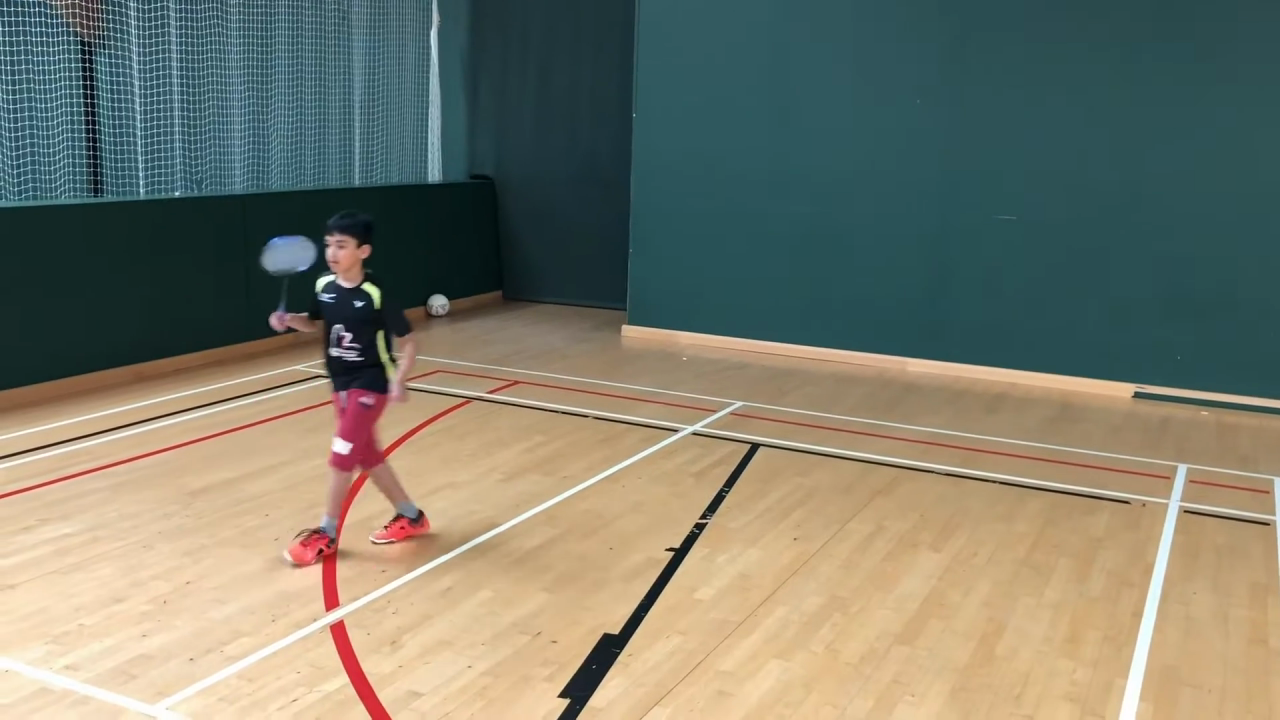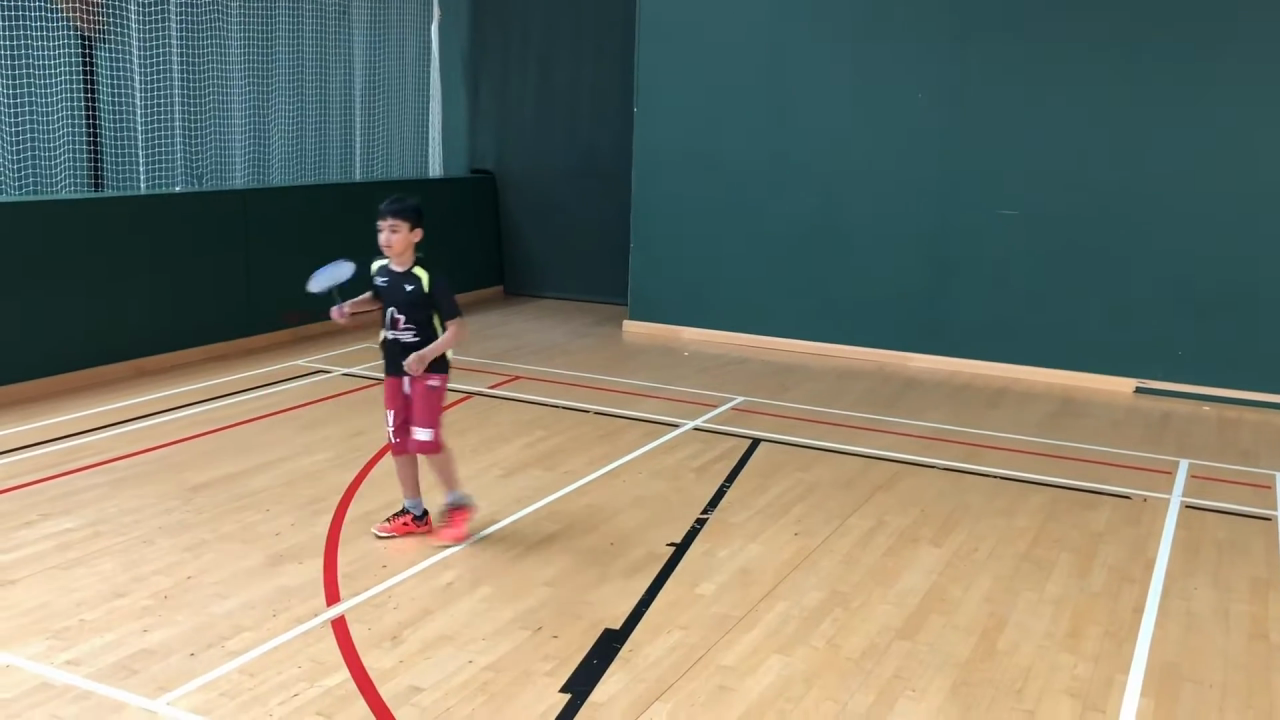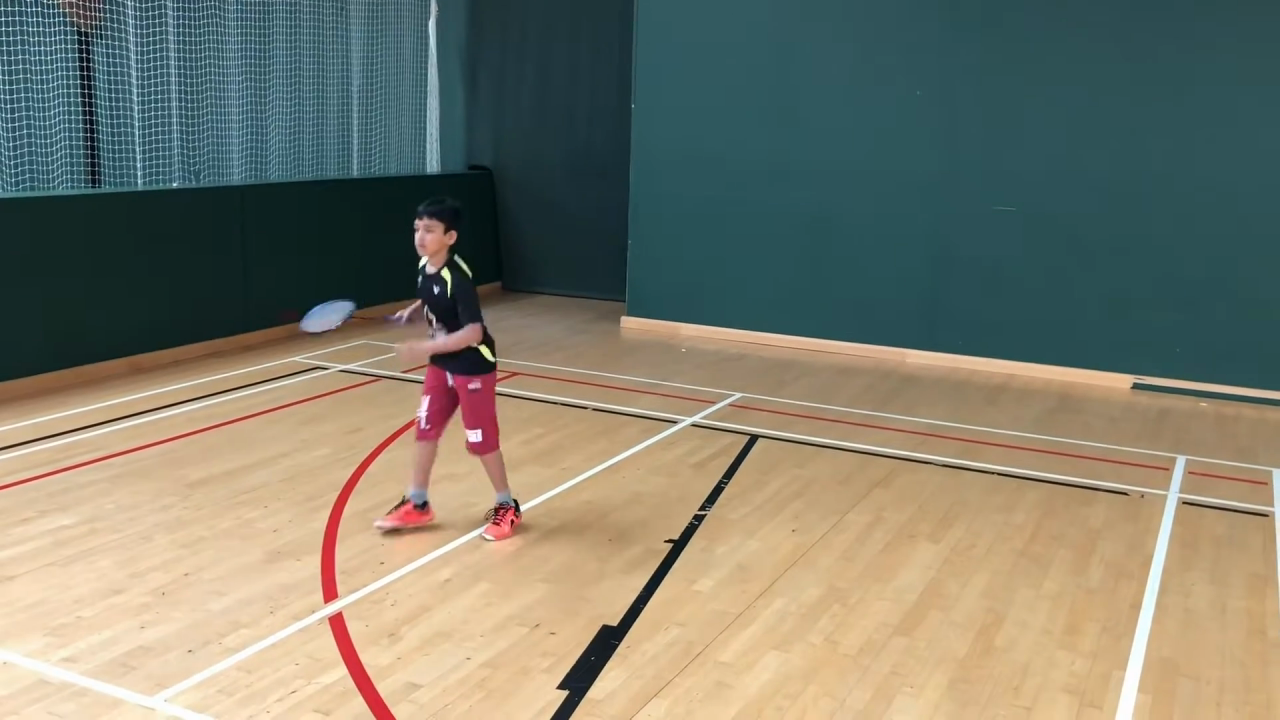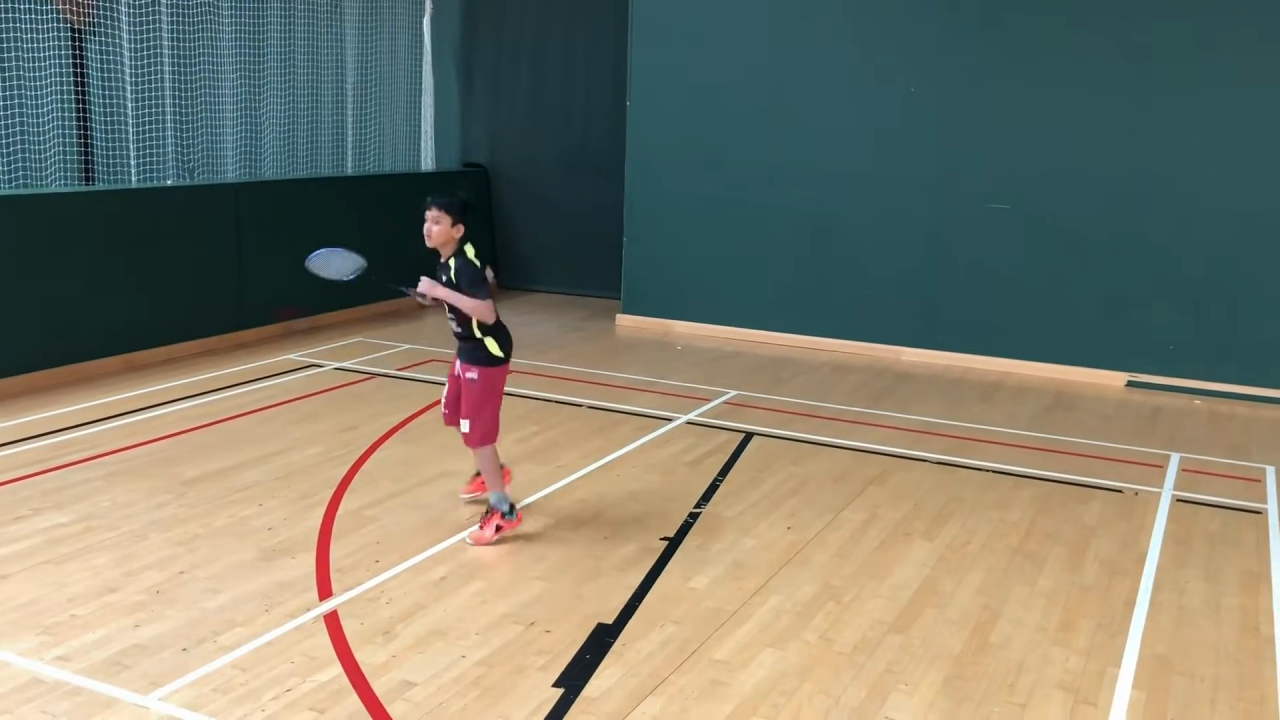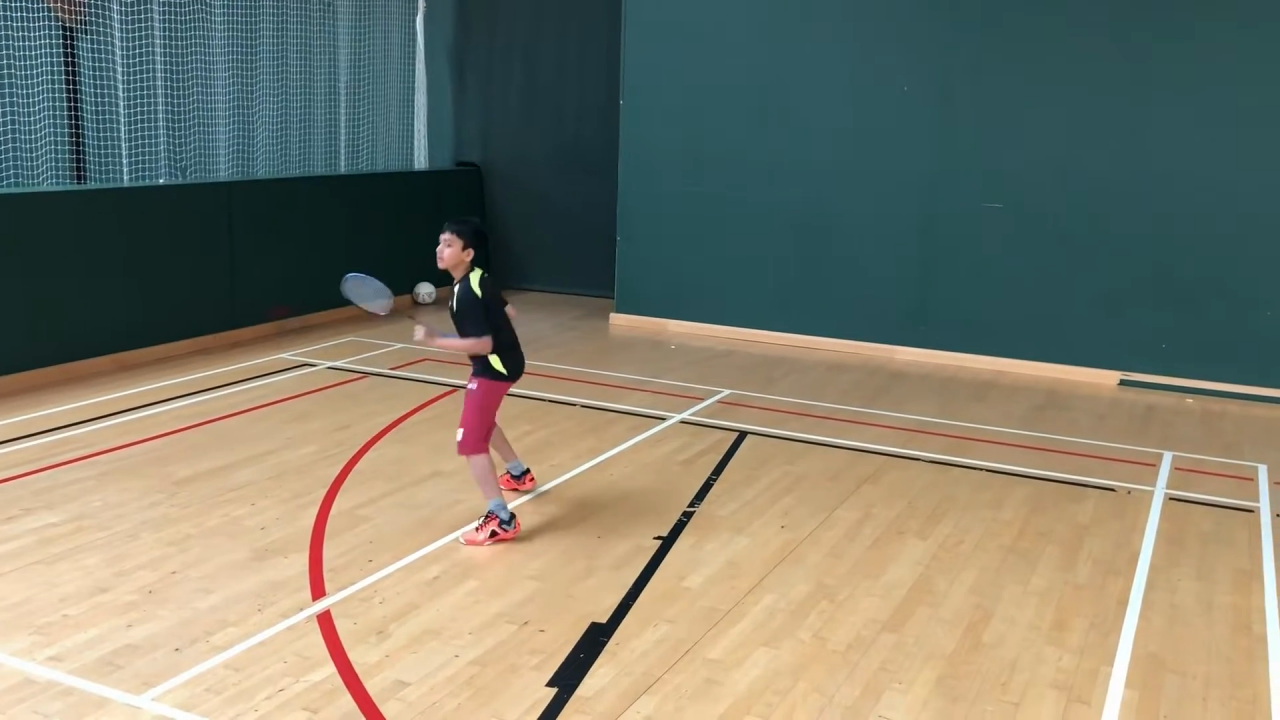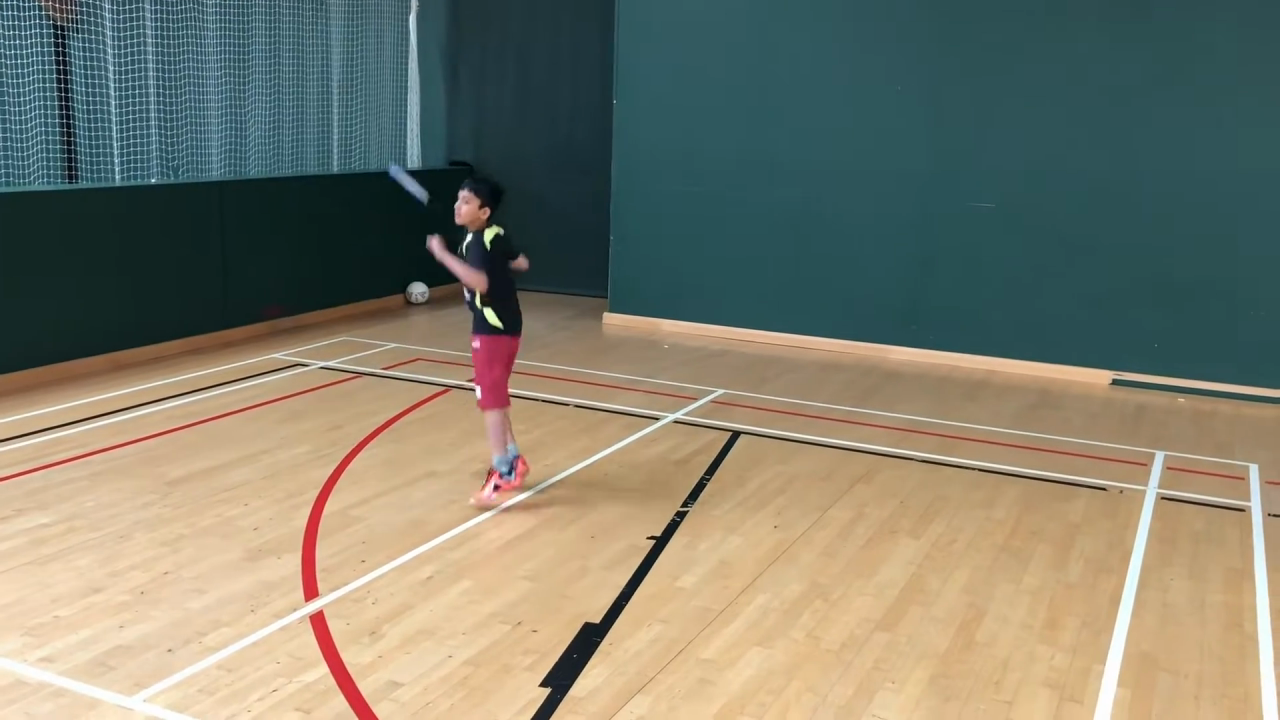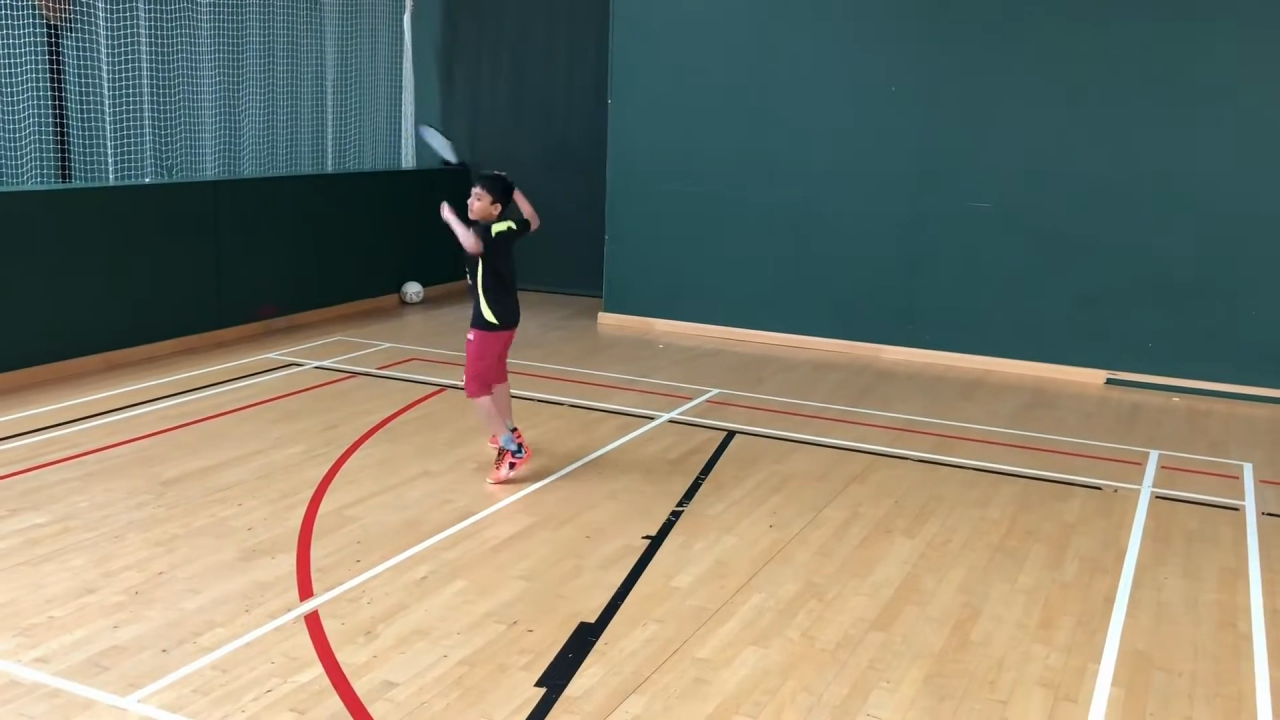
dt=0.2s
person 1, frame 1
left shoulder: (377, 296)
right shoulder: (324, 287)
left elbow: (408, 344)
right elbow: (314, 322)
left wrist: (399, 379)
right wrist: (288, 320)
left hip: (371, 386)
right hip: (342, 385)
left knee: (343, 457)
right knee: (365, 456)
left ankle: (325, 534)
right ankle: (411, 516)
person 1, frame 2
left shoulder: (429, 280)
right shoulder: (378, 270)
left elbow: (455, 329)
left wrist: (427, 355)
right wrist: (347, 306)
left hip: (427, 368)
right hip: (395, 370)
left knee: (427, 439)
right knee: (399, 442)
left ankle: (457, 505)
right ankle: (415, 512)
person 1, frame 3
left shoulder: (458, 279)
right shoulder: (427, 269)
left elbow: (473, 334)
left wrist: (424, 347)
right wrist: (415, 308)
left hip: (475, 365)
right hip: (441, 364)
left knee: (480, 438)
right knee: (427, 429)
left ankle: (506, 506)
right ankle: (416, 504)
person 1, frame 4
left shoulder: (462, 268)
right shoulder: (457, 260)
left elbow: (488, 313)
right elbow: (485, 276)
left wrist: (442, 292)
right wrist: (443, 291)
left hip: (485, 355)
right hip: (471, 352)
left knee: (476, 432)
right knee: (452, 411)
left ankle: (504, 511)
right ankle: (488, 472)
person 1, frame 5
left shoulder: (465, 293)
right shoulder: (478, 280)
left elbow: (482, 345)
right elbow: (507, 313)
left wrist: (434, 341)
left hip: (494, 370)
right hip: (504, 364)
left knee: (470, 442)
right knee: (481, 424)
left ankle: (500, 518)
right ankle: (519, 472)
person 1, frame 6
left shoulder: (476, 242)
right shoulder: (499, 237)
left elbow: (479, 283)
right elbow: (522, 263)
left wrist: (443, 256)
left hip: (492, 330)
right hip: (507, 326)
left knee: (490, 398)
right knee: (494, 397)
left ankle: (503, 469)
right ankle: (512, 458)
person 1, frame 7
left shoulder: (488, 233)
right shoulder: (510, 227)
left elbow: (472, 244)
right elbow: (534, 220)
left wrist: (451, 217)
right wrist: (512, 191)
left hip: (489, 320)
right hip: (505, 317)
left knee: (477, 386)
right knee: (494, 377)
left ankle: (511, 451)
right ankle: (509, 432)
